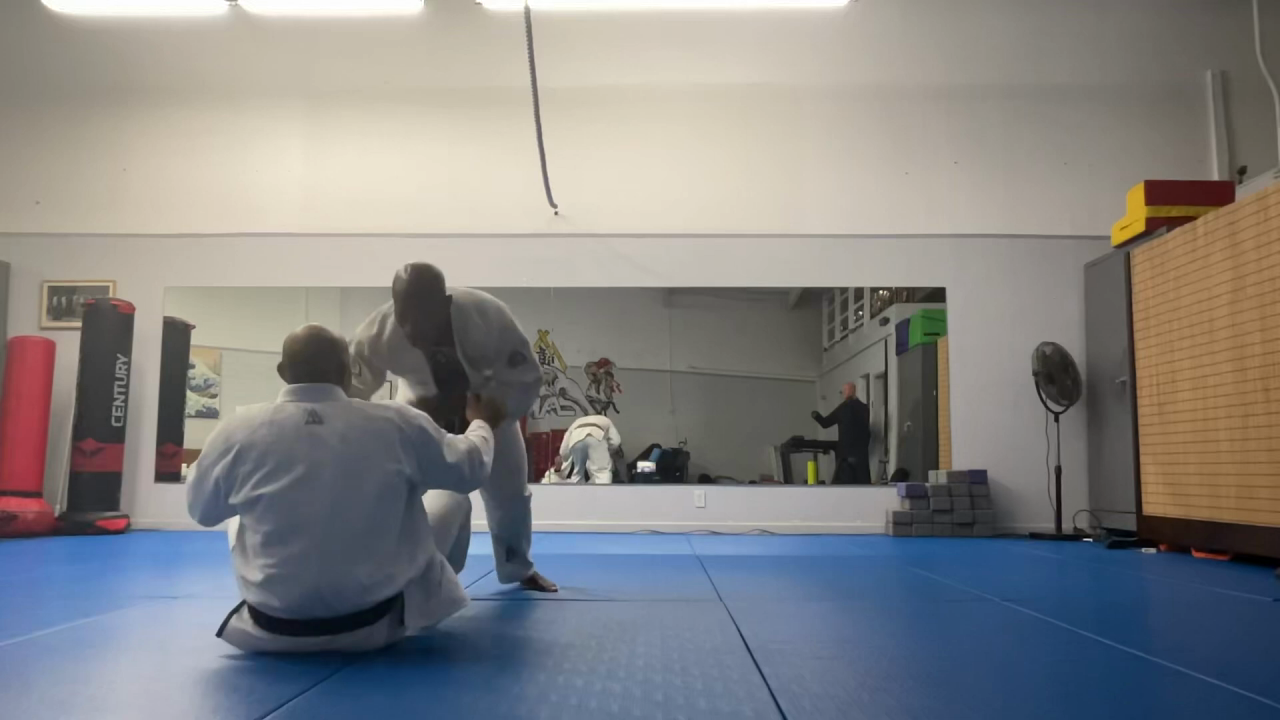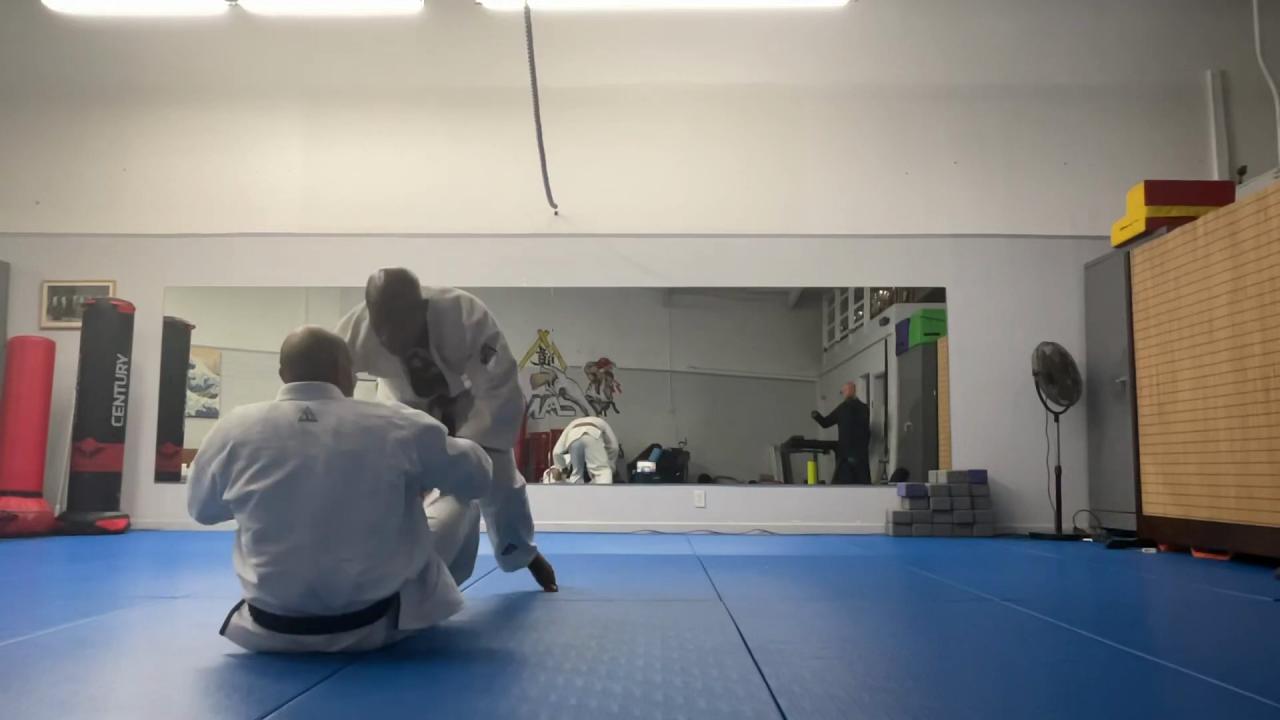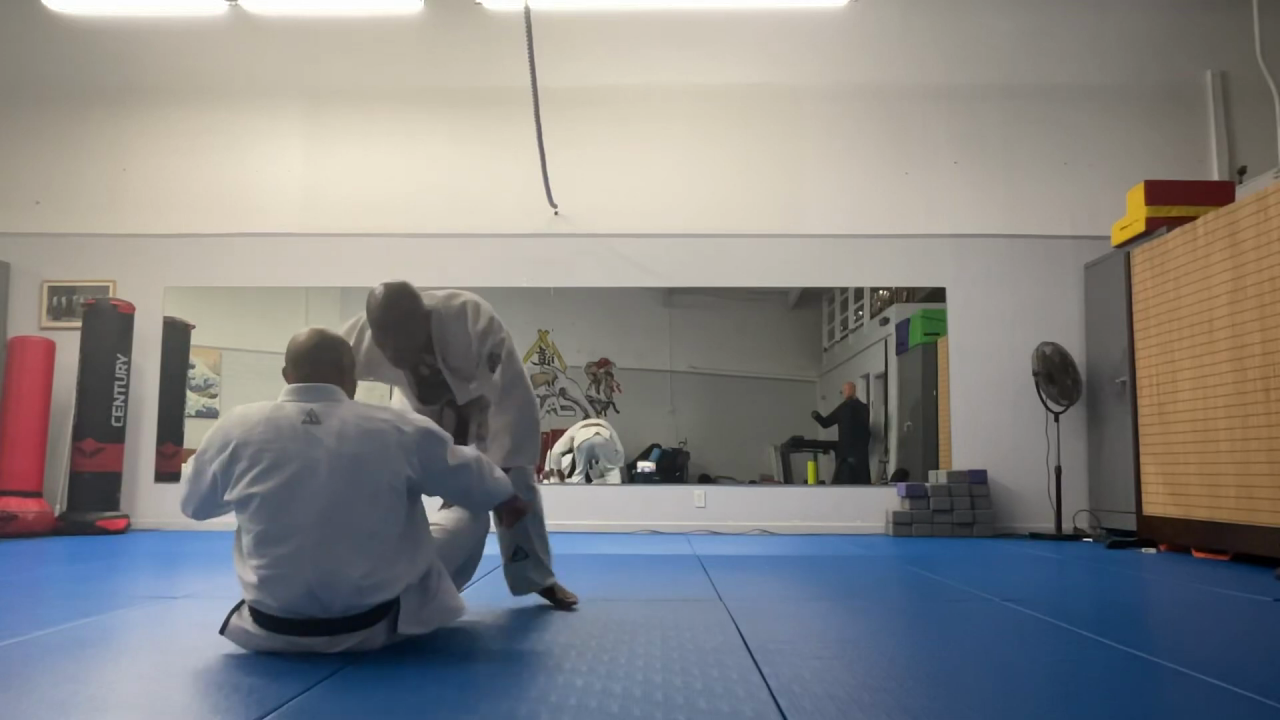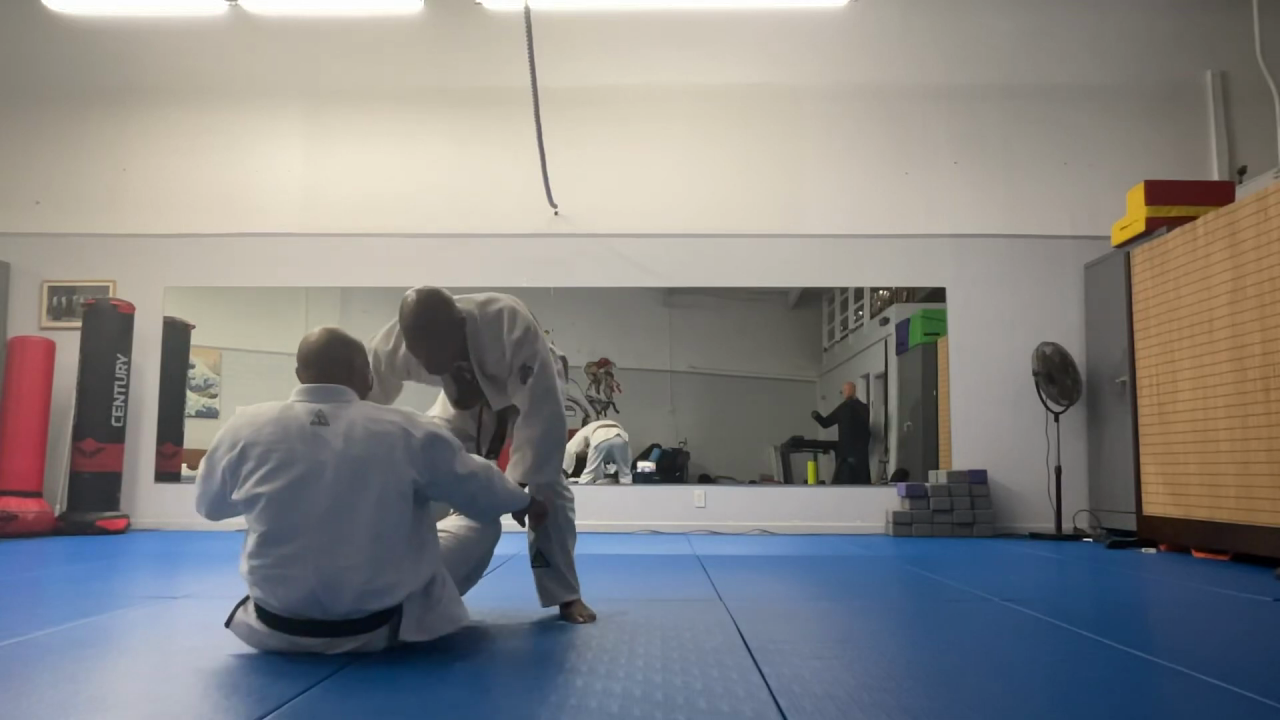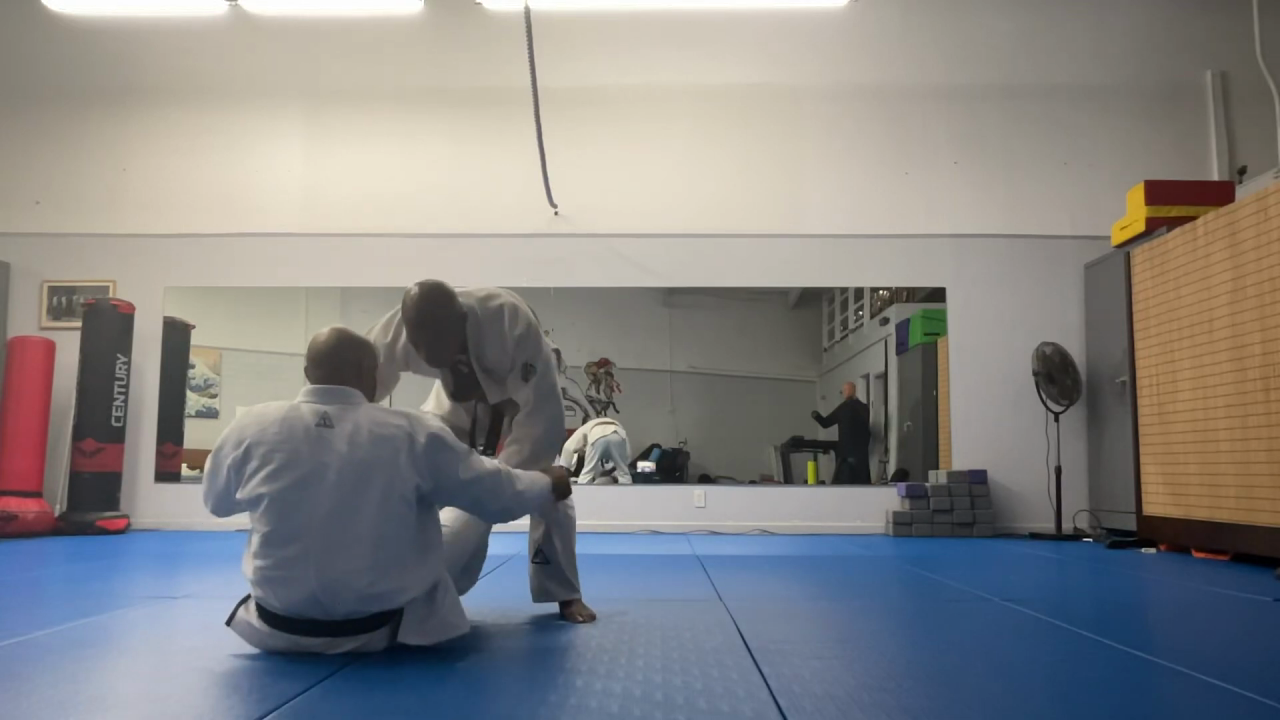
dt=0.3s
person 1, frame 1
left shoulder: (239, 430)
right shoulder: (396, 425)
left elbow: (202, 510)
right elbow: (468, 467)
right wrist: (482, 423)
left hip: (275, 629)
right hip: (375, 624)
right knee: (452, 498)
person 1, frame 2
left shoulder: (235, 429)
right shoulder: (396, 425)
left elbow: (202, 509)
right elbow: (475, 475)
left hip: (274, 628)
right hip: (374, 623)
right knee: (458, 503)
person 1, frame 3
left shoulder: (236, 429)
right shoulder: (398, 430)
left elbow: (195, 505)
right elbow: (474, 482)
right wrist: (506, 498)
left hip: (274, 630)
right hip: (376, 624)
right knee: (471, 513)
person 1, frame 4
left shoulder: (246, 428)
right shoulder: (406, 431)
left elbow: (210, 504)
right elbow: (482, 489)
right wrist: (524, 503)
left hip: (278, 628)
right hip: (380, 625)
right knee: (482, 524)
person 1, frame 5
left shoulder: (253, 427)
right shoulder: (412, 434)
left elbow: (217, 501)
right elbow: (497, 496)
right wrist: (549, 485)
left hip: (280, 627)
right hip: (382, 626)
right knee: (472, 519)
person 2, frame 1
left shoulder: (488, 316)
right shoulder: (379, 332)
left elbow: (525, 379)
right elbow: (351, 387)
right hip: (422, 405)
left knee: (509, 490)
left ankle: (519, 567)
person 2, frame 2
left shoulder: (466, 315)
right shoulder: (354, 331)
left elbow: (503, 388)
left hip: (469, 402)
right hip: (407, 407)
left knee: (499, 484)
left ankle: (524, 552)
person 2, frame 3
left shoulder: (472, 320)
right shoulder: (358, 339)
left elbow: (514, 399)
left hip: (482, 401)
right hip: (420, 408)
left knee: (515, 483)
left ankle: (539, 579)
person 2, frame 4
left shoulder: (511, 326)
right shoulder: (395, 342)
left elbow: (543, 415)
left wrist: (515, 486)
left hip: (531, 394)
right hip: (463, 405)
left knee: (547, 487)
left ankle: (565, 594)
person 2, frame 5
left shoulder: (511, 322)
right shoulder: (394, 333)
left elbow: (543, 414)
left hip: (525, 390)
right hip: (457, 398)
left ankle: (565, 593)
